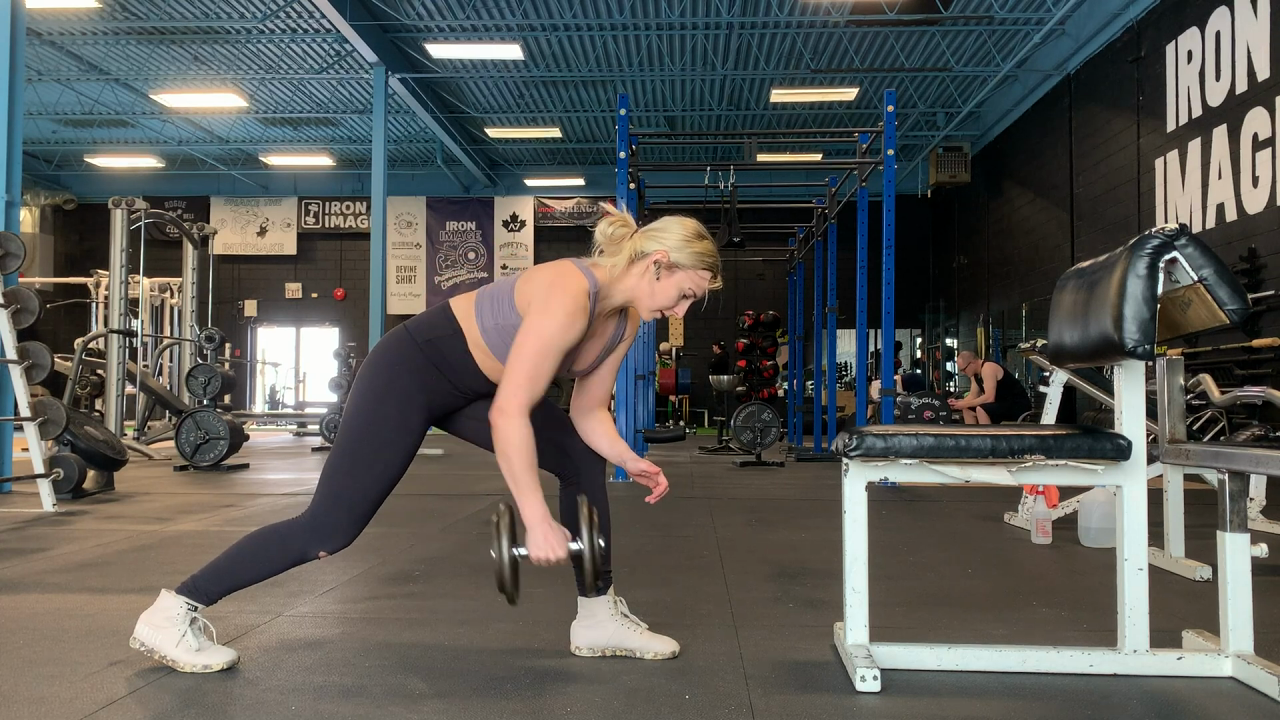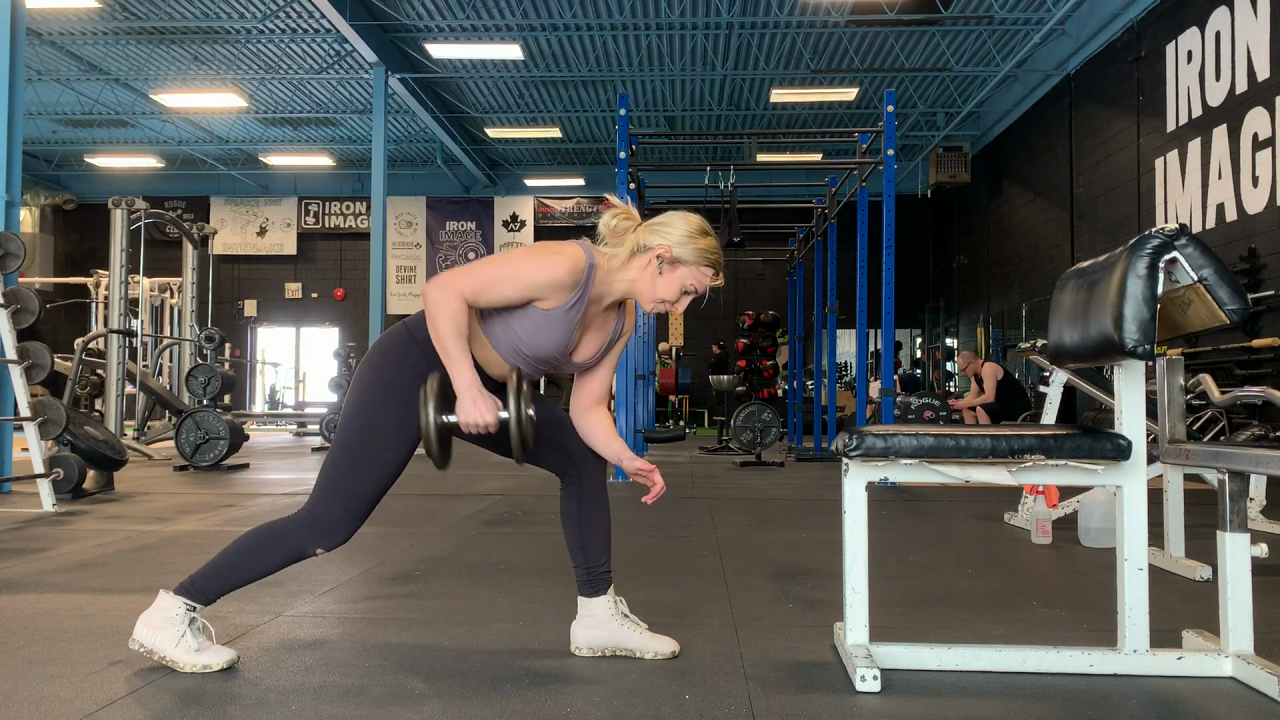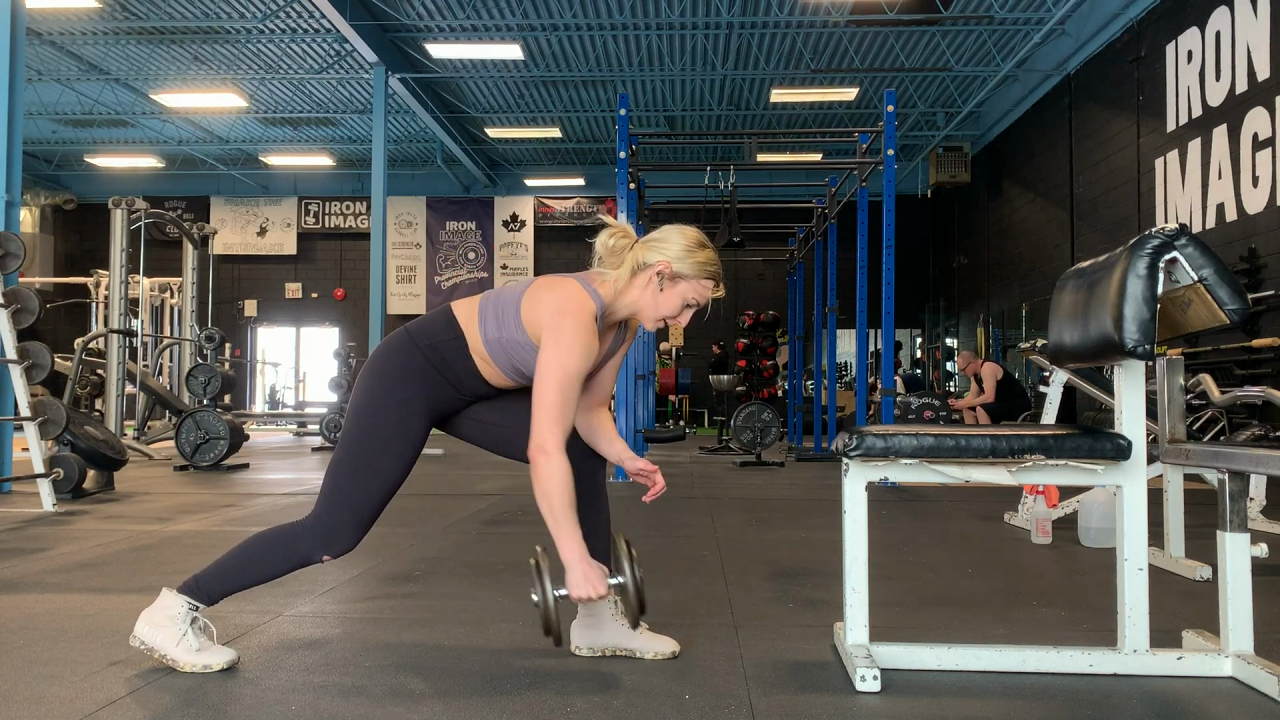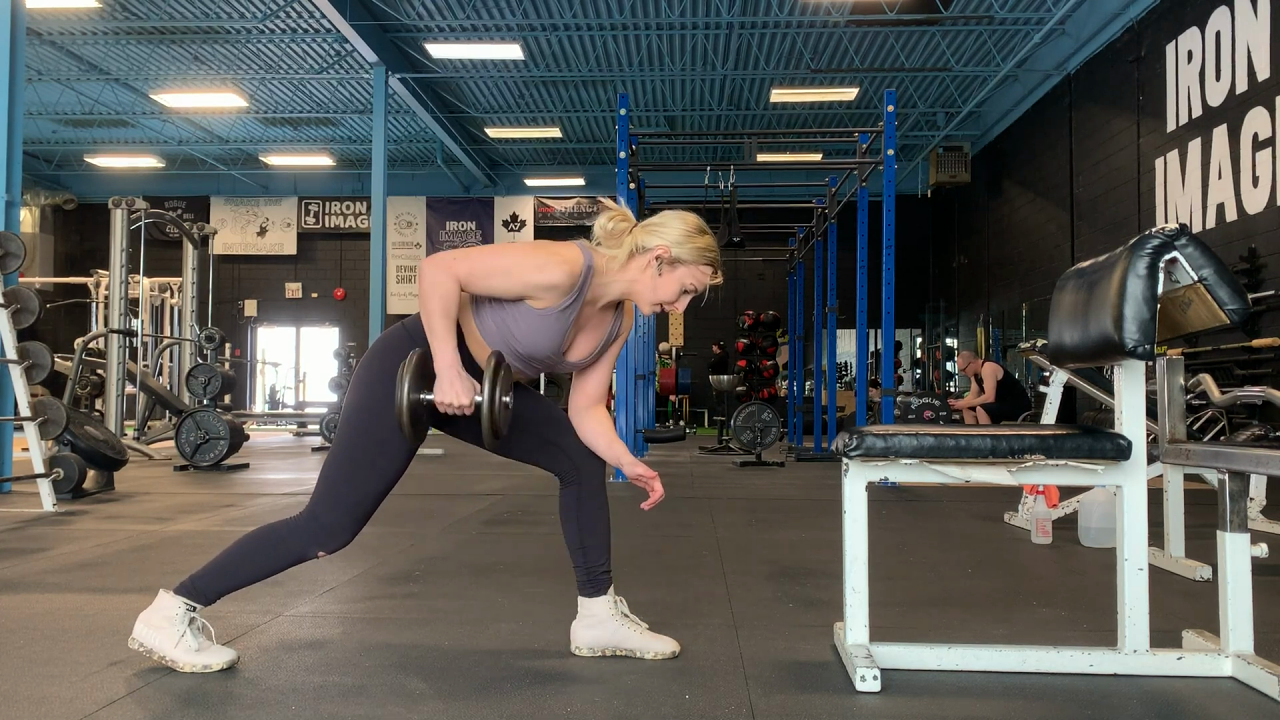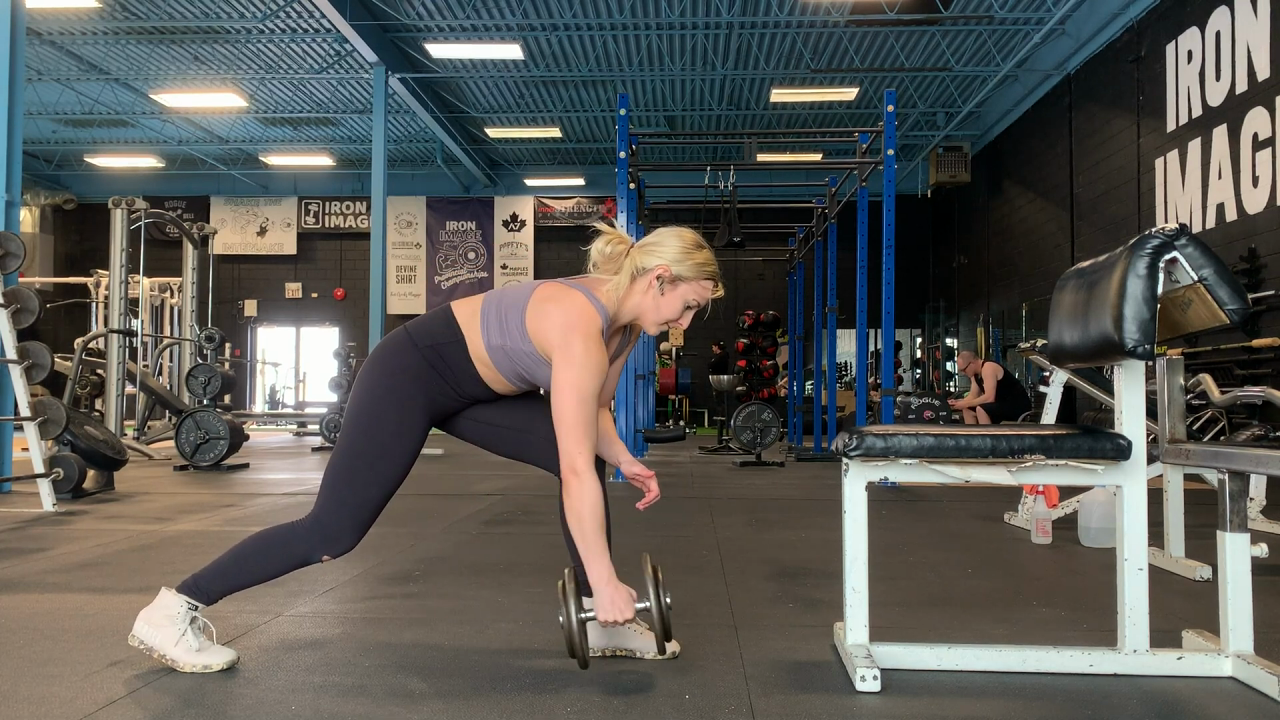
dt=1s
person 1, frame 1
left shoulder: (625, 320)
right shoulder: (569, 294)
left elbow: (587, 409)
right elbow: (510, 414)
left wrist: (628, 459)
right wrist: (537, 522)
left hip: (469, 386)
right hip: (412, 369)
left knee: (584, 461)
right knee: (331, 526)
left ankle: (598, 619)
right ankle: (171, 613)
person 1, frame 2
left shoulder: (622, 319)
right shoulder: (565, 266)
left elbow: (588, 408)
right elbow: (444, 288)
left wrist: (627, 459)
right wrist: (467, 387)
left hip: (486, 383)
right hip: (415, 366)
left knee: (585, 461)
right knee: (329, 523)
left ankle: (597, 617)
right ankle: (169, 614)
person 1, frame 3
left shoulder: (623, 322)
right shoulder: (575, 314)
left elbow: (588, 411)
right elbow: (545, 451)
left wrist: (627, 459)
right wrist: (575, 563)
left hip: (473, 385)
right hip: (413, 371)
left knee: (589, 460)
right knee: (335, 530)
left ankle: (595, 622)
right ankle: (172, 613)
person 1, frame 4
left shoulder: (620, 318)
right shoulder: (562, 267)
left elbow: (585, 408)
right elbow: (439, 268)
left wrist: (628, 462)
right wrist: (449, 369)
left hip: (481, 380)
left knee: (583, 461)
right knee: (330, 525)
left ankle: (598, 617)
right ankle: (168, 613)
person 1, frame 5
left shoulder: (626, 323)
right shoulder: (580, 324)
left elbow: (590, 414)
right elbow: (575, 474)
left wrist: (626, 462)
right wrist: (606, 582)
left hip: (471, 387)
right hip: (411, 372)
left knee: (584, 454)
right knee: (334, 530)
left ankle: (598, 622)
right ankle: (170, 613)
